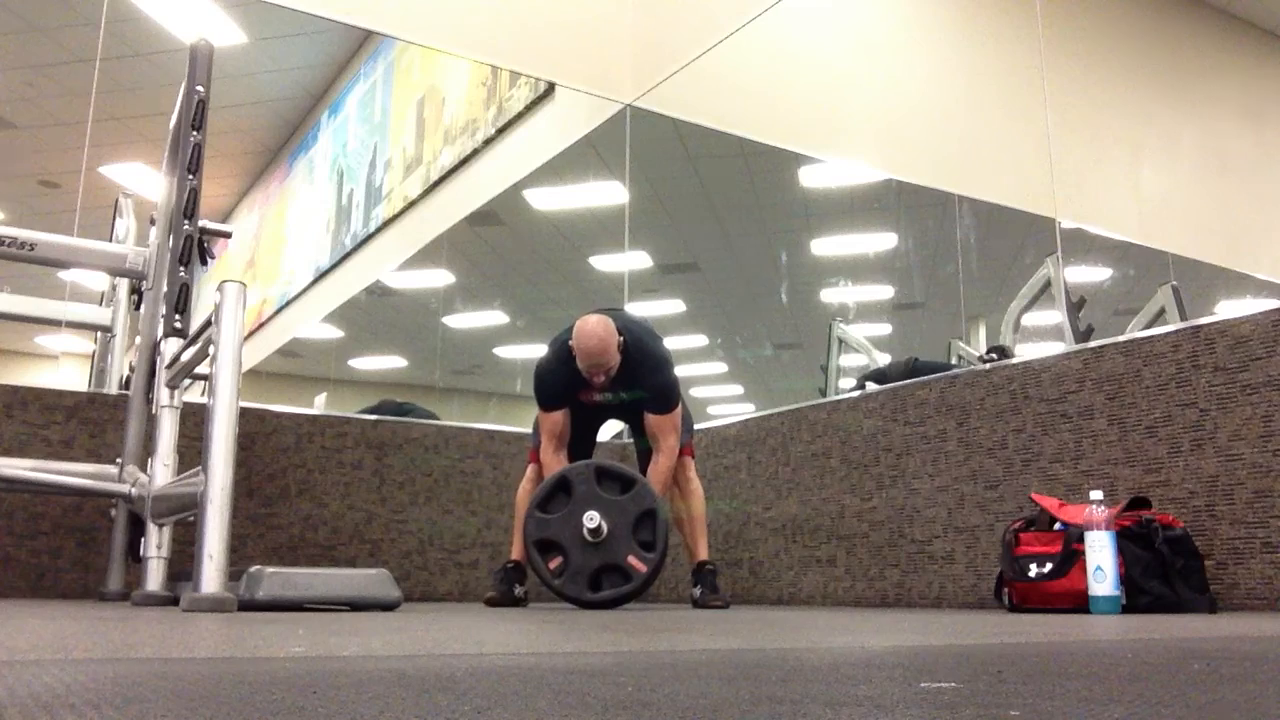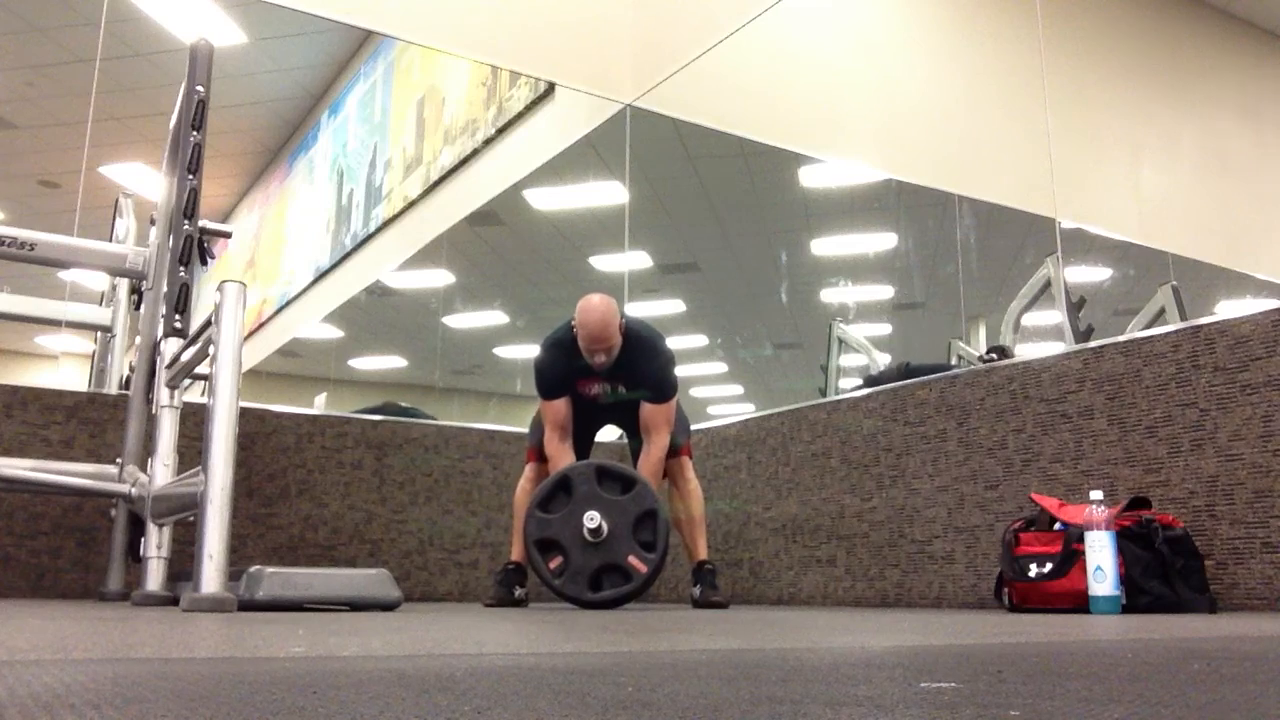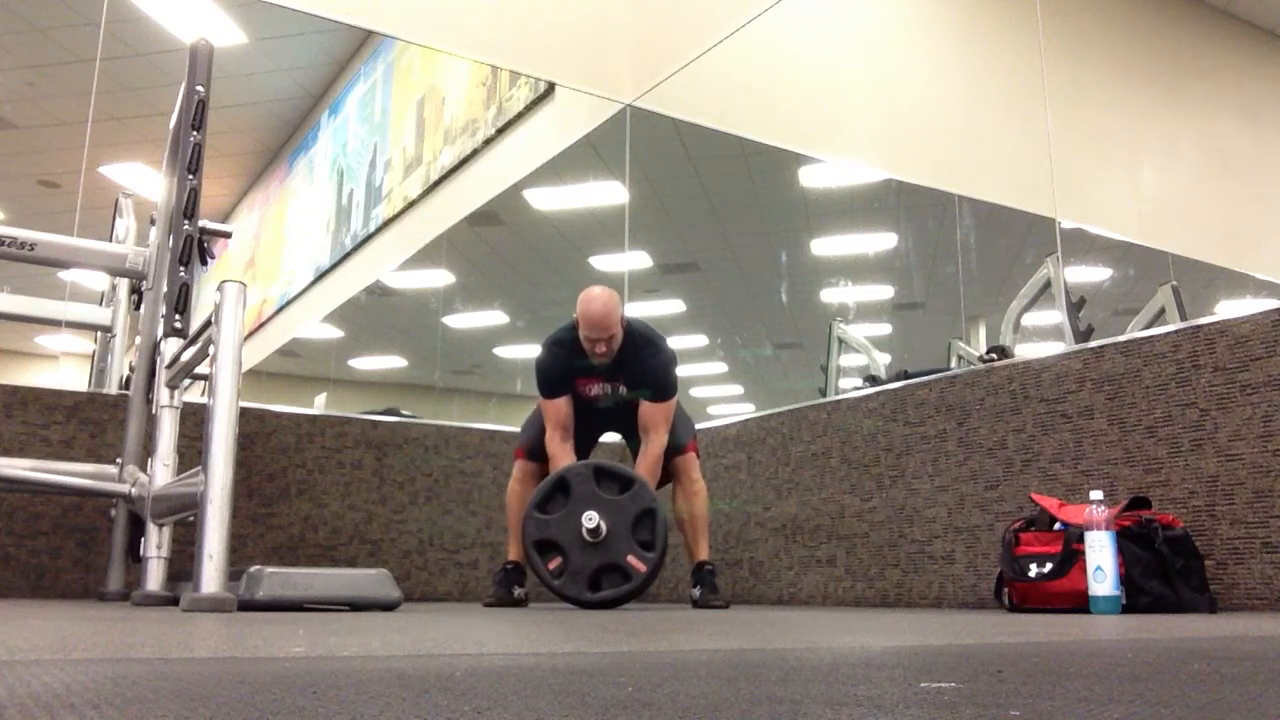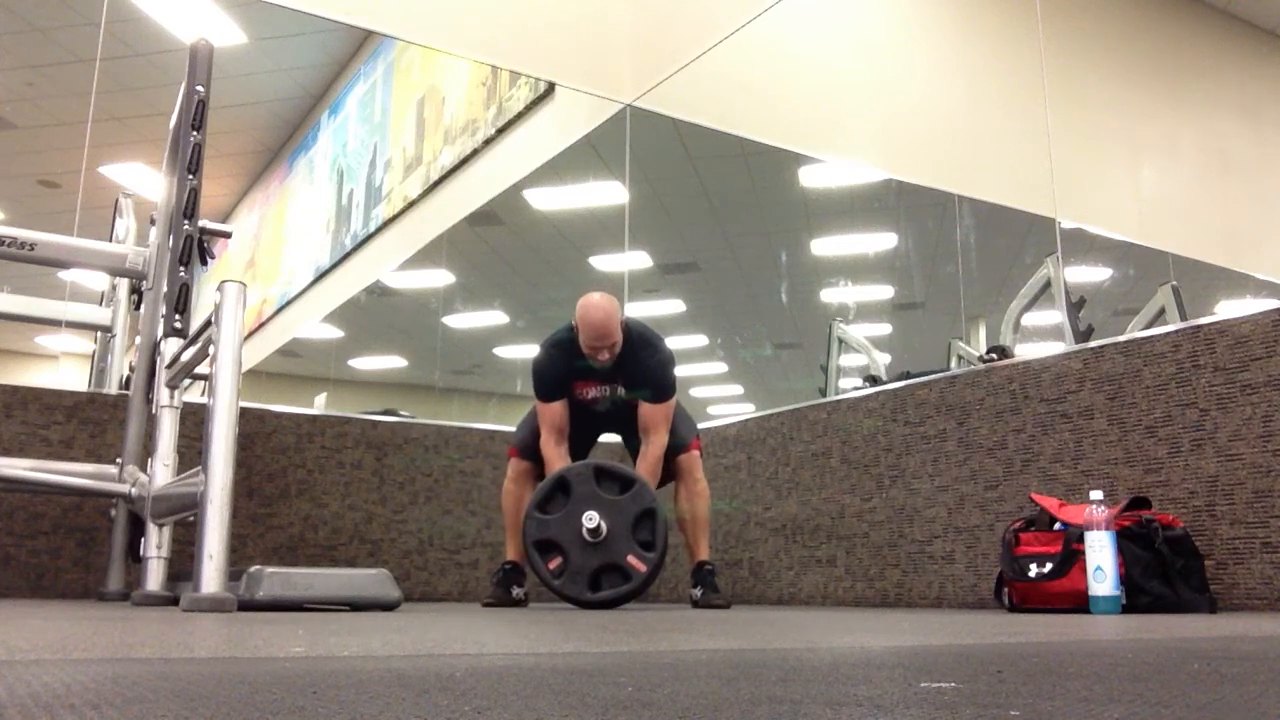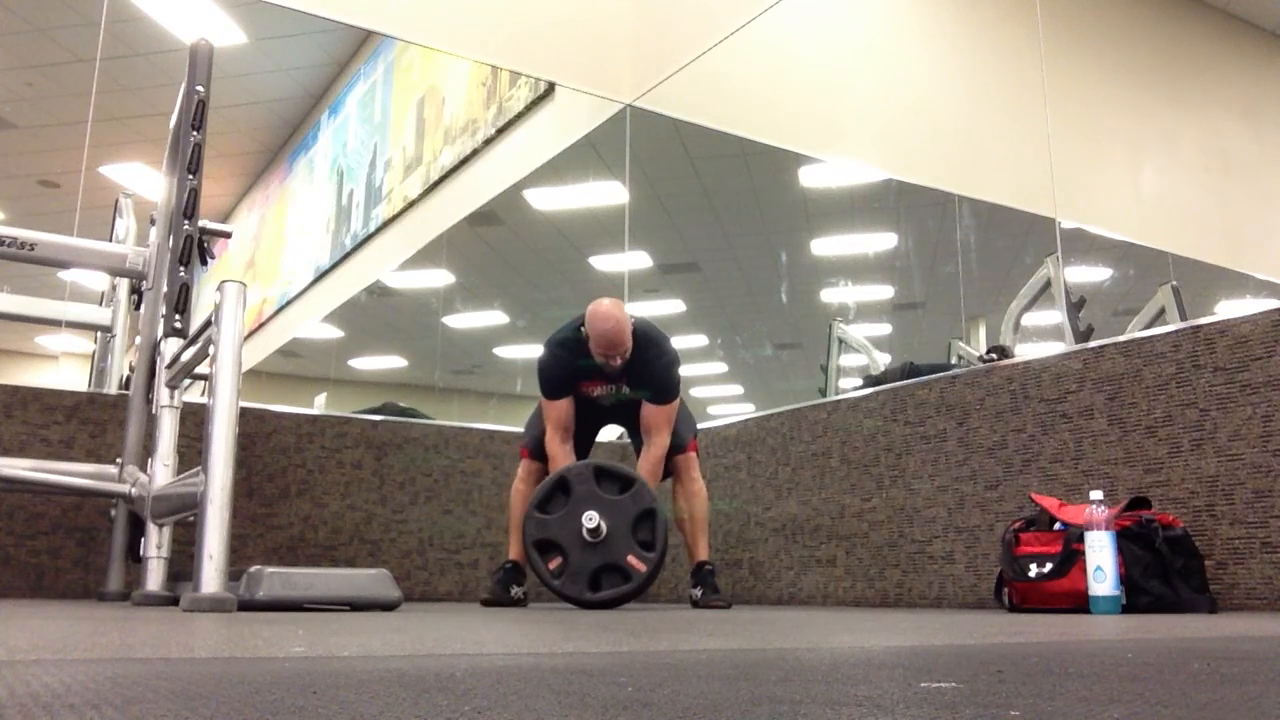
dt=0.4s
person 1, frame 1
left shoulder: (653, 361)
right shoulder: (551, 368)
left elbow: (666, 449)
right elbow: (554, 450)
left hip: (642, 393)
right hip: (577, 398)
left knee: (682, 464)
right knee: (537, 466)
left ankle: (704, 577)
right ankle: (513, 575)
person 1, frame 2
left shoulder: (653, 352)
right shoulder: (553, 354)
left elbow: (656, 440)
right elbow: (558, 438)
left hip: (640, 399)
right hip: (577, 401)
left knee: (679, 464)
right knee: (536, 467)
left ankle: (704, 575)
right ankle: (513, 574)
person 1, frame 3
left shoulder: (654, 352)
right shoulder: (555, 353)
left elbow: (653, 439)
right elbow: (560, 437)
left hip: (641, 405)
right hip: (578, 406)
left knee: (685, 462)
right knee: (526, 464)
left ankle: (703, 576)
right ankle: (513, 575)
person 1, frame 4
left shoulder: (652, 353)
right shoulder: (552, 356)
left elbow: (654, 439)
right elbow: (554, 440)
left hip: (640, 409)
right hip: (575, 409)
left knee: (689, 461)
right knee: (520, 464)
left ankle: (703, 577)
right ankle: (512, 576)
person 1, frame 5
left shoulder: (658, 352)
right shoulder: (558, 352)
left elbow: (656, 441)
right elbow: (559, 437)
left hip: (645, 401)
right hip: (578, 401)
left knee: (685, 461)
right knee: (531, 464)
left ankle: (703, 576)
right ankle: (511, 575)
